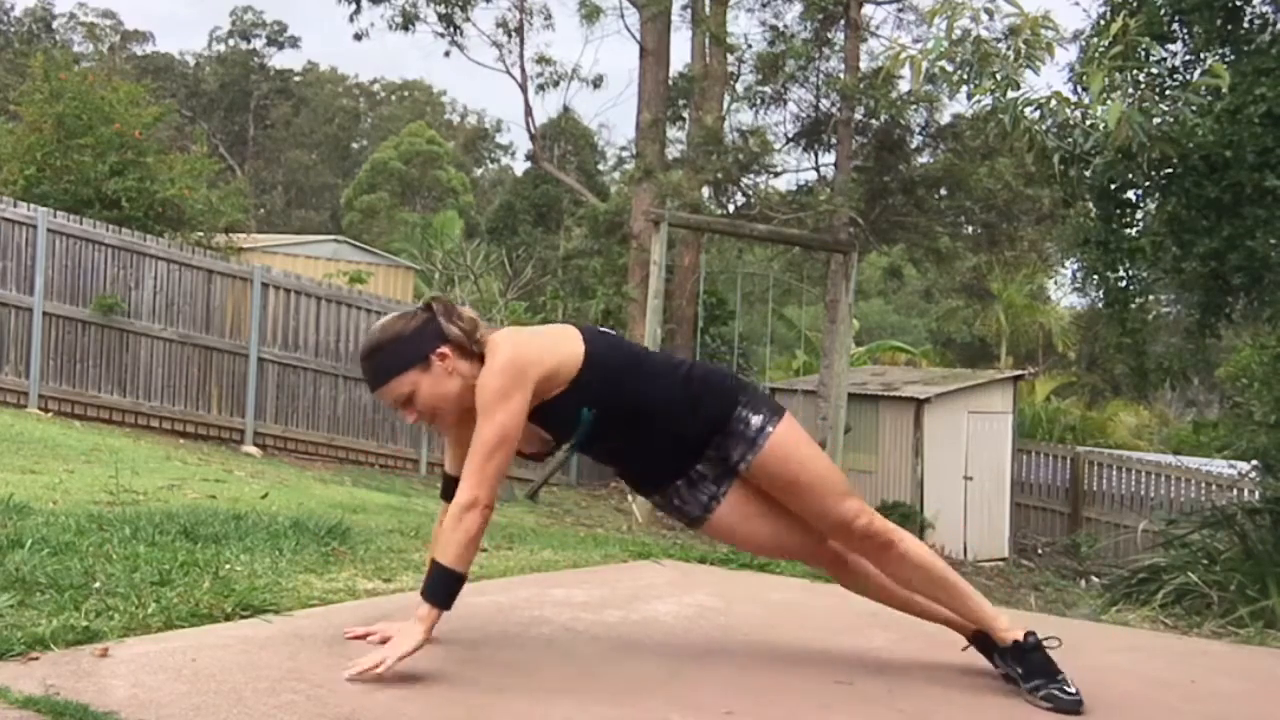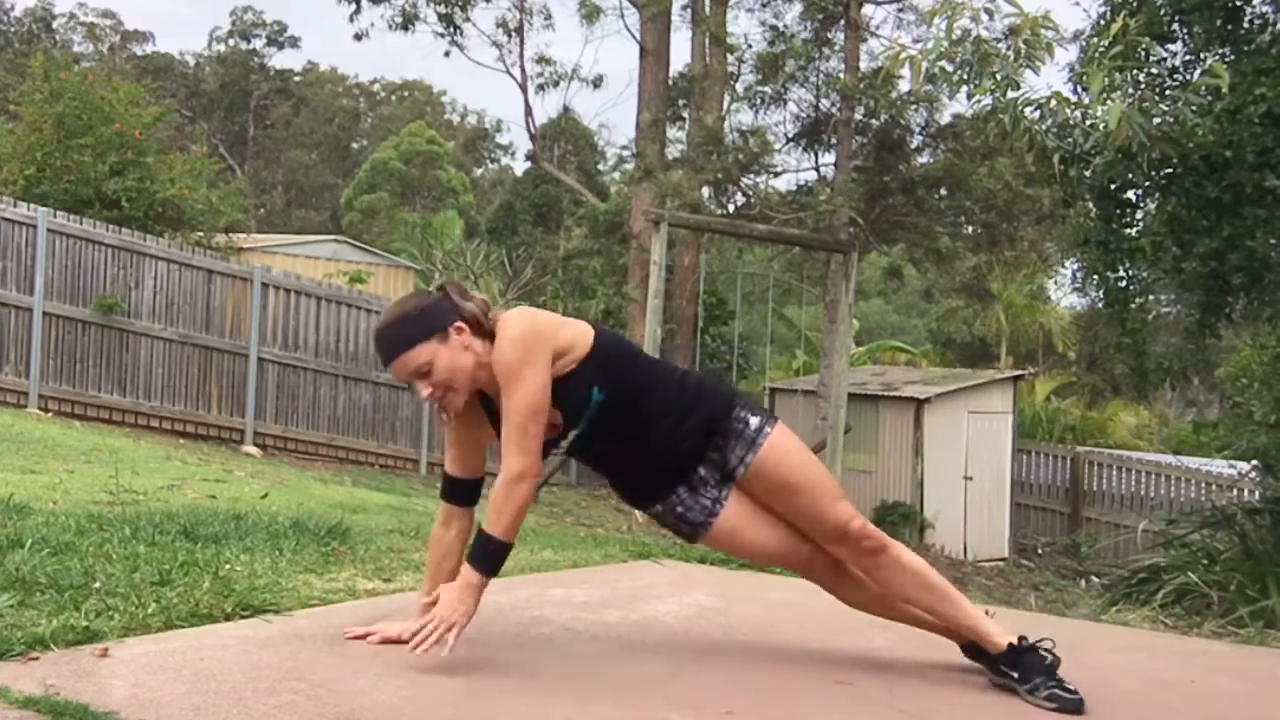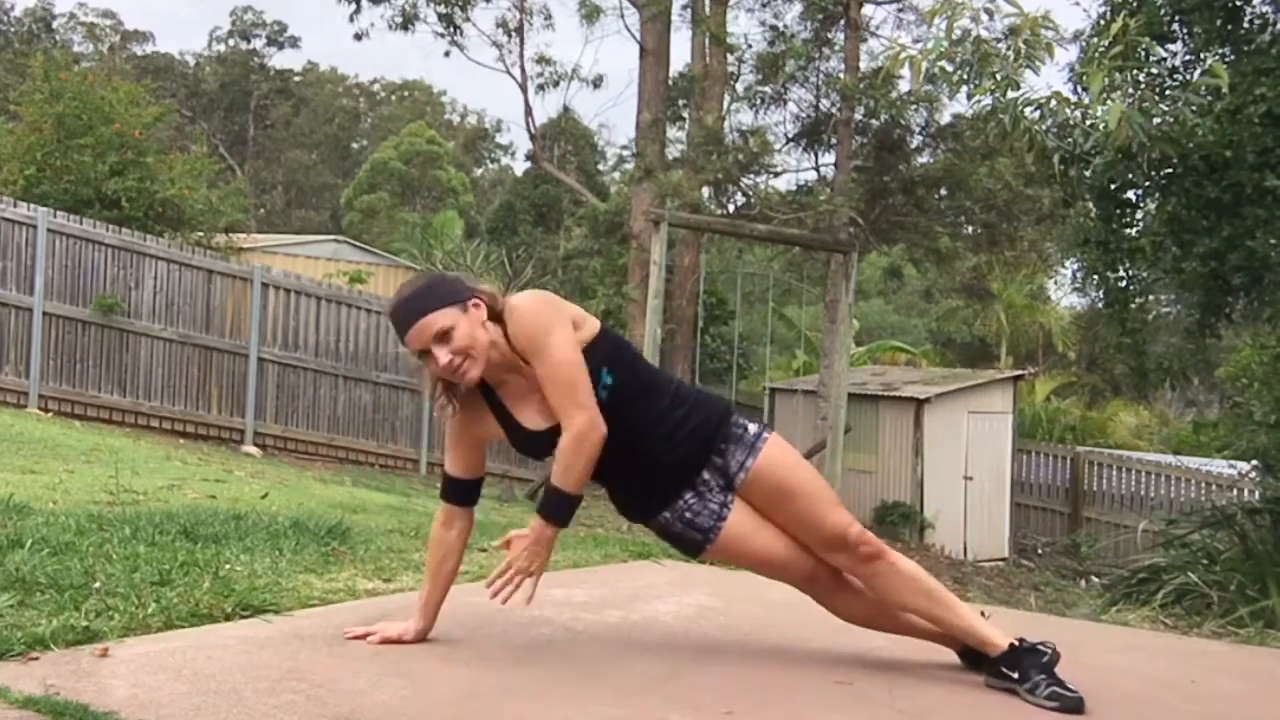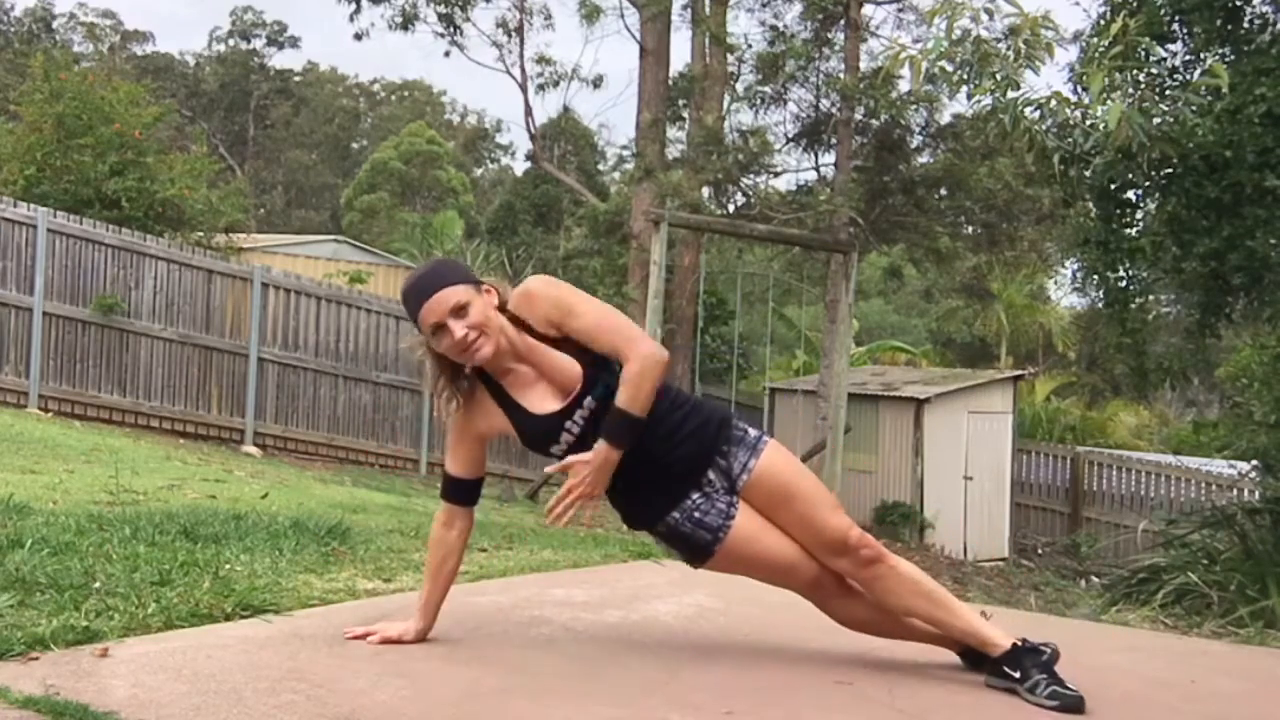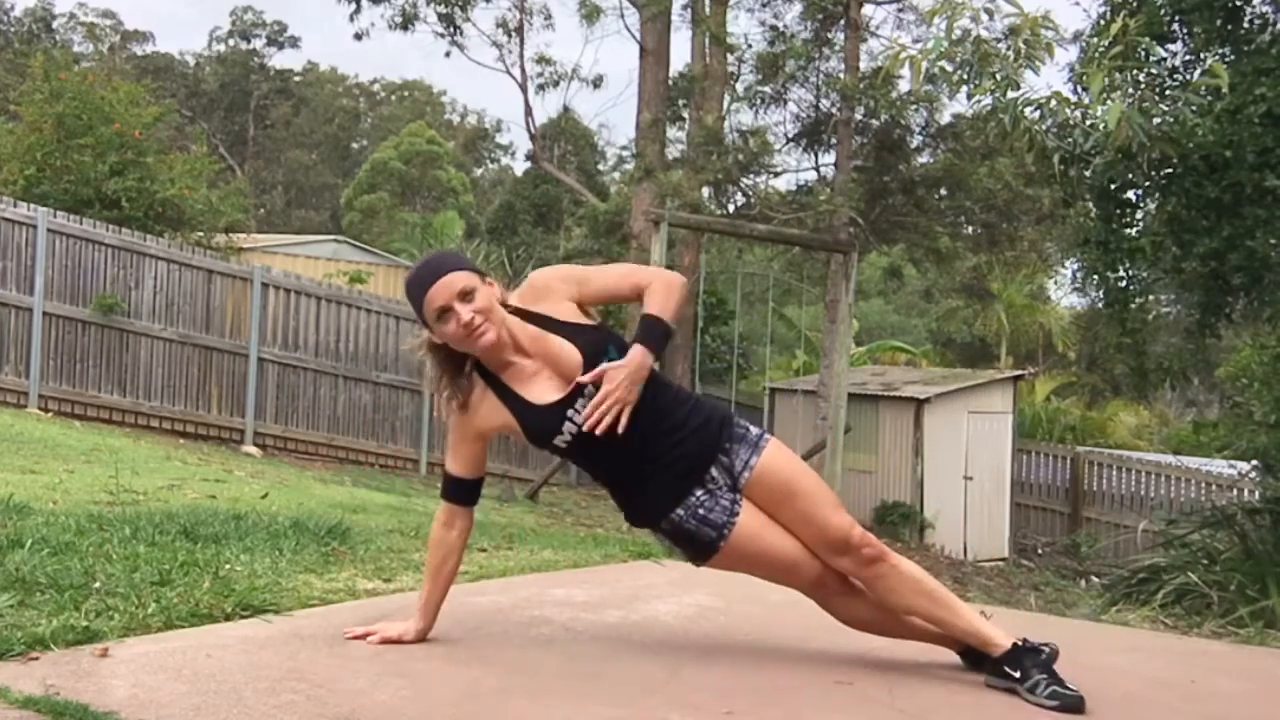
dt=0.1s
person 1, frame 1
left shoulder: (506, 358)
right shoulder: (466, 408)
left elbow: (479, 502)
right elbow: (457, 506)
left wrist: (427, 617)
right wrist: (420, 617)
left hip: (721, 414)
right hip: (671, 474)
left knee: (857, 529)
right knee: (828, 557)
left ankle: (1010, 639)
right ankle: (987, 639)
person 1, frame 2
left shoulder: (522, 337)
right shoulder: (471, 403)
left elbow: (518, 479)
right elbow: (456, 506)
left wrist: (472, 581)
right wrist: (427, 605)
left hip: (718, 423)
right hip: (667, 485)
left knee: (852, 537)
right knee: (826, 568)
left ankle: (1002, 643)
right ankle: (984, 648)
person 1, frame 3
left shoulder: (530, 313)
right shoulder: (472, 413)
left elbow: (586, 430)
right elbow: (453, 514)
left wrist: (542, 530)
right wrist: (422, 619)
left hip: (714, 436)
right hip: (666, 497)
left knee: (850, 545)
right knee: (824, 581)
left ankle: (1003, 648)
right ankle: (985, 652)
person 1, frame 4
left shoulder: (537, 301)
right shoulder: (473, 407)
left elbow: (649, 354)
right elbow: (454, 512)
left wrist: (608, 450)
right wrist: (421, 620)
left hip: (716, 441)
right hip: (669, 501)
left knee: (851, 549)
right knee: (827, 585)
left ankle: (1003, 648)
right ankle: (985, 652)
person 1, frame 5
left shoulder: (541, 292)
right shoulder: (480, 412)
left elbow: (667, 284)
right elbow: (454, 515)
left wrist: (638, 355)
right wrist: (420, 621)
left hip: (718, 437)
right hip: (674, 499)
left knee: (854, 548)
right knee: (827, 584)
left ankle: (1005, 649)
right ankle: (981, 651)
